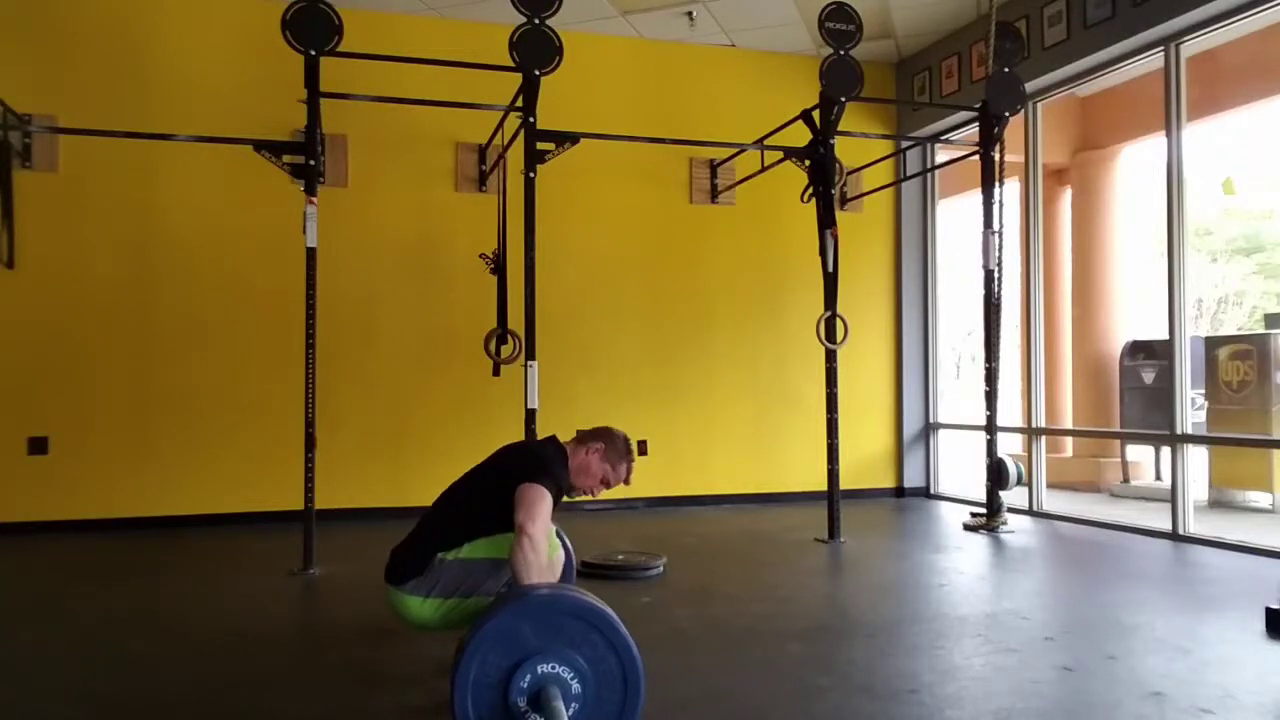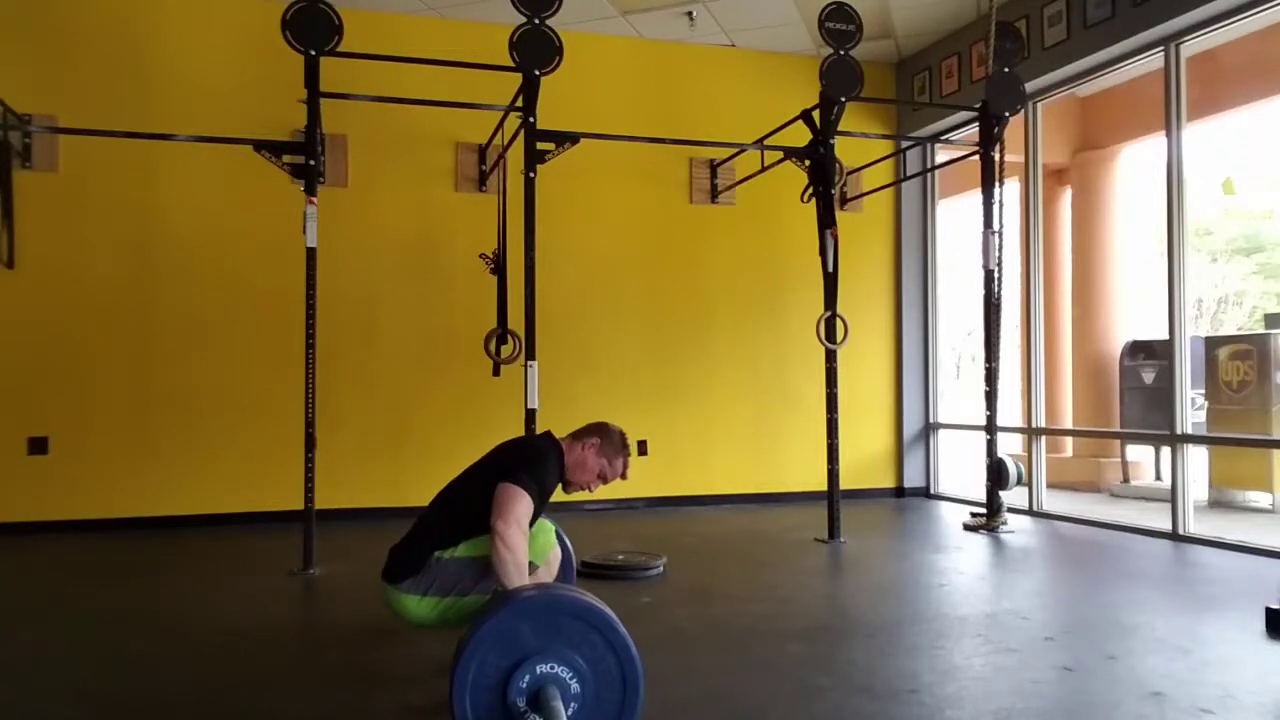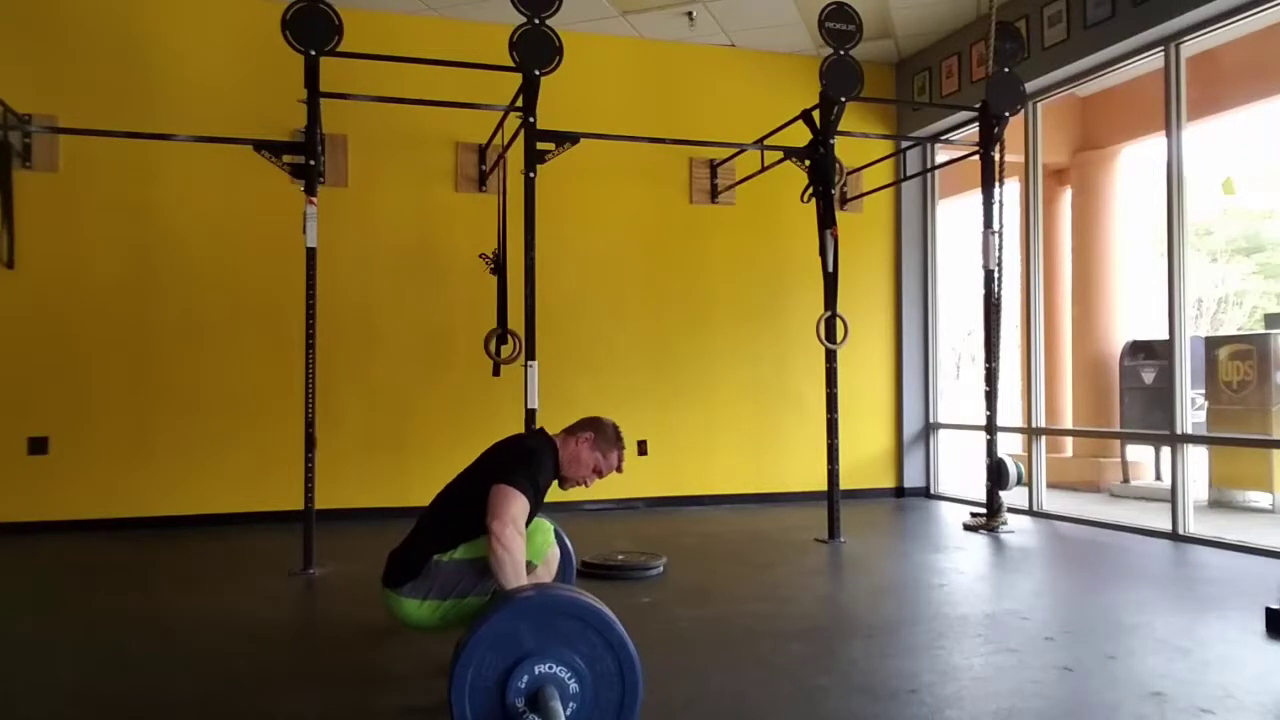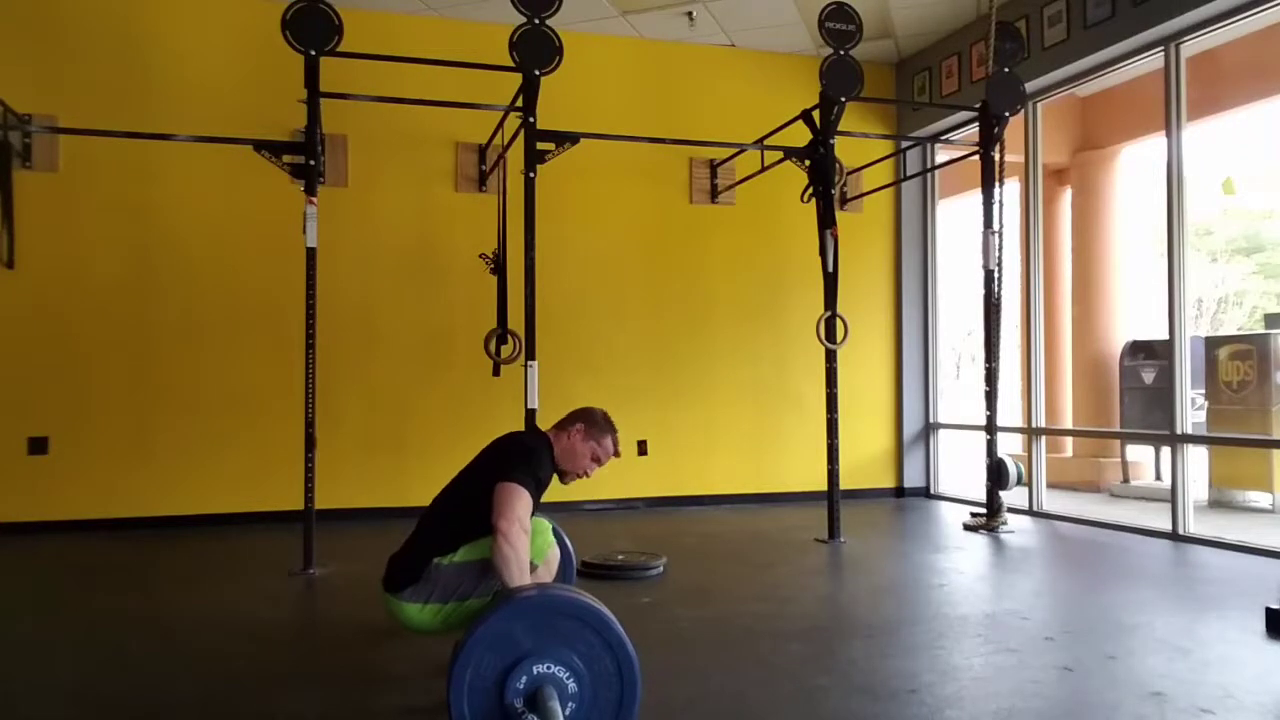
dt=0.1s
person 1, frame 1
left shoulder: (538, 457)
right shoulder: (547, 462)
right elbow: (530, 531)
left hip: (419, 576)
right hip: (422, 585)
right knee: (546, 549)
person 1, frame 2
left shoulder: (534, 453)
right shoulder: (541, 457)
right elbow: (506, 528)
left hip: (415, 576)
right hip: (419, 584)
right knee: (542, 547)
person 1, frame 3
left shoulder: (530, 452)
right shoulder: (534, 454)
right elbow: (502, 528)
left hip: (418, 580)
right hip: (421, 585)
right knee: (540, 542)
person 1, frame 4
left shoulder: (528, 451)
right shoulder: (532, 453)
right elbow: (508, 526)
left hip: (417, 583)
right hip: (421, 591)
right knee: (541, 544)
